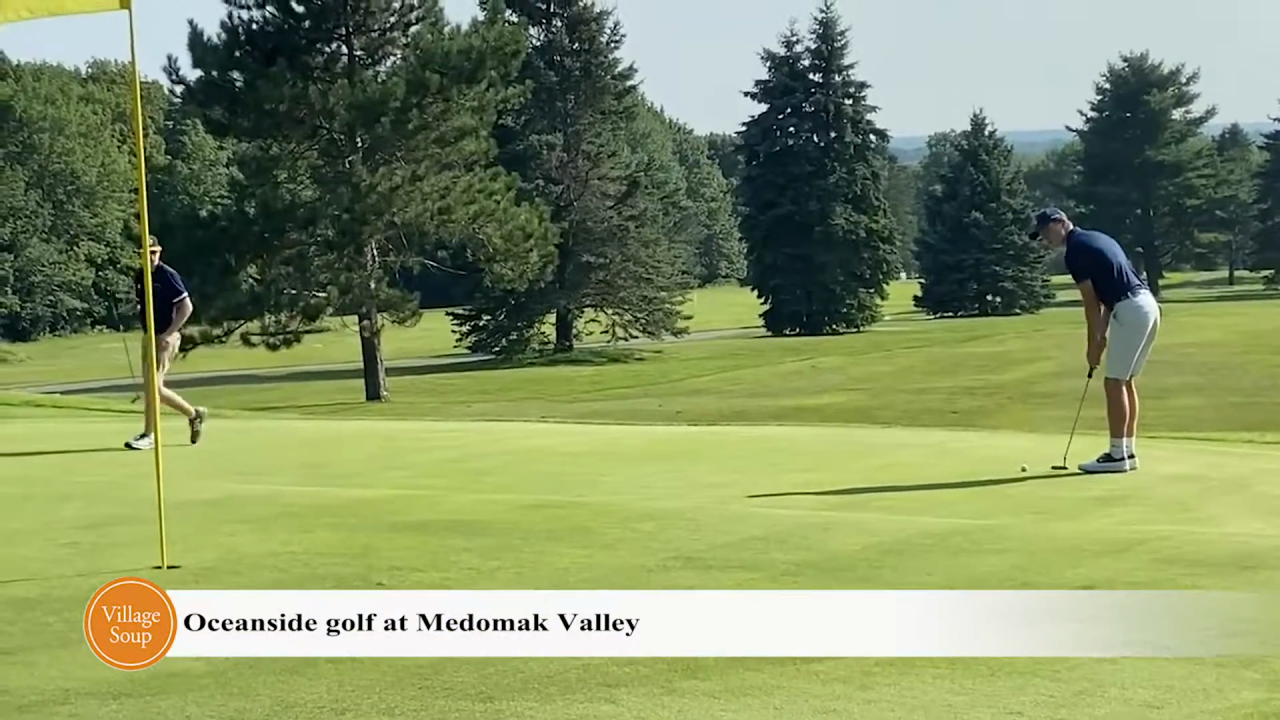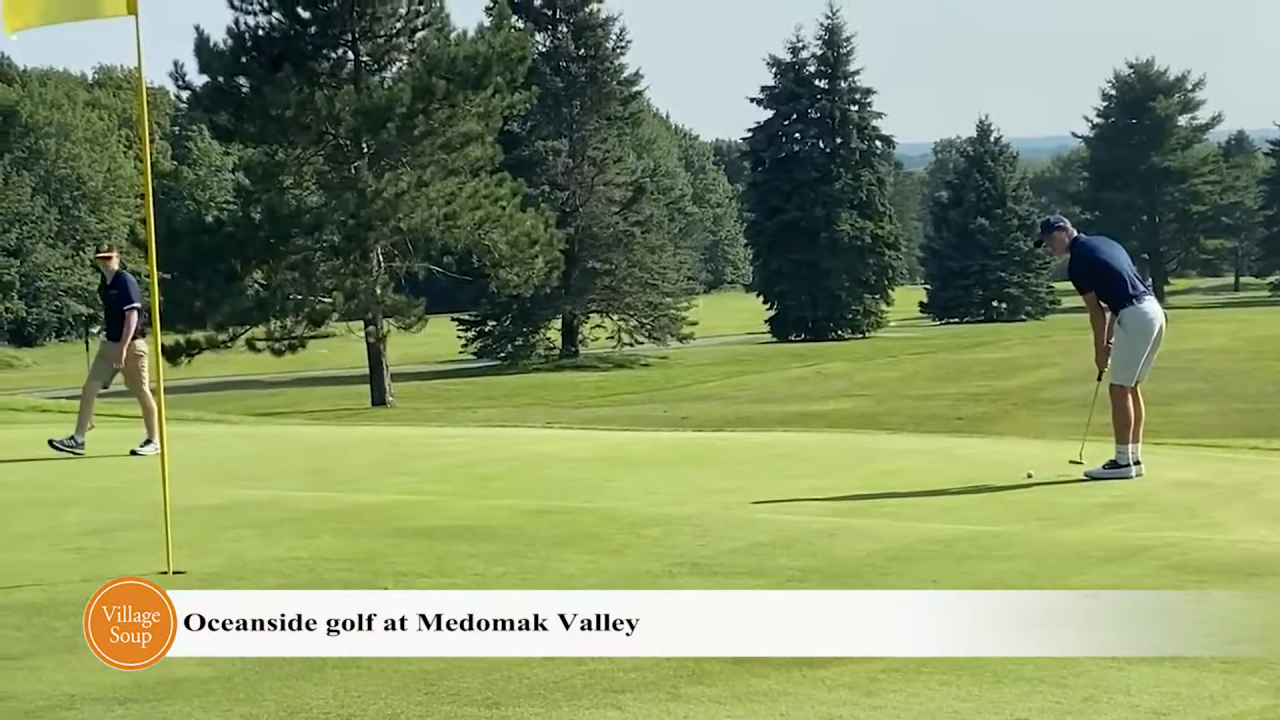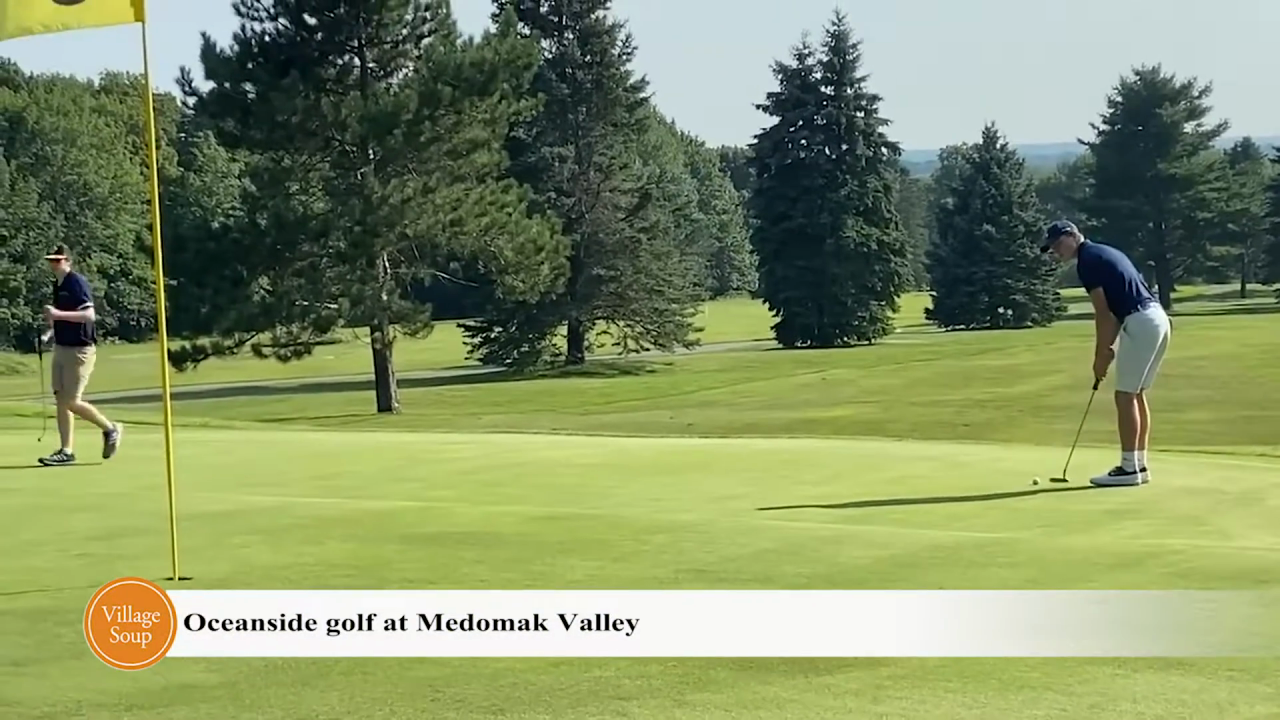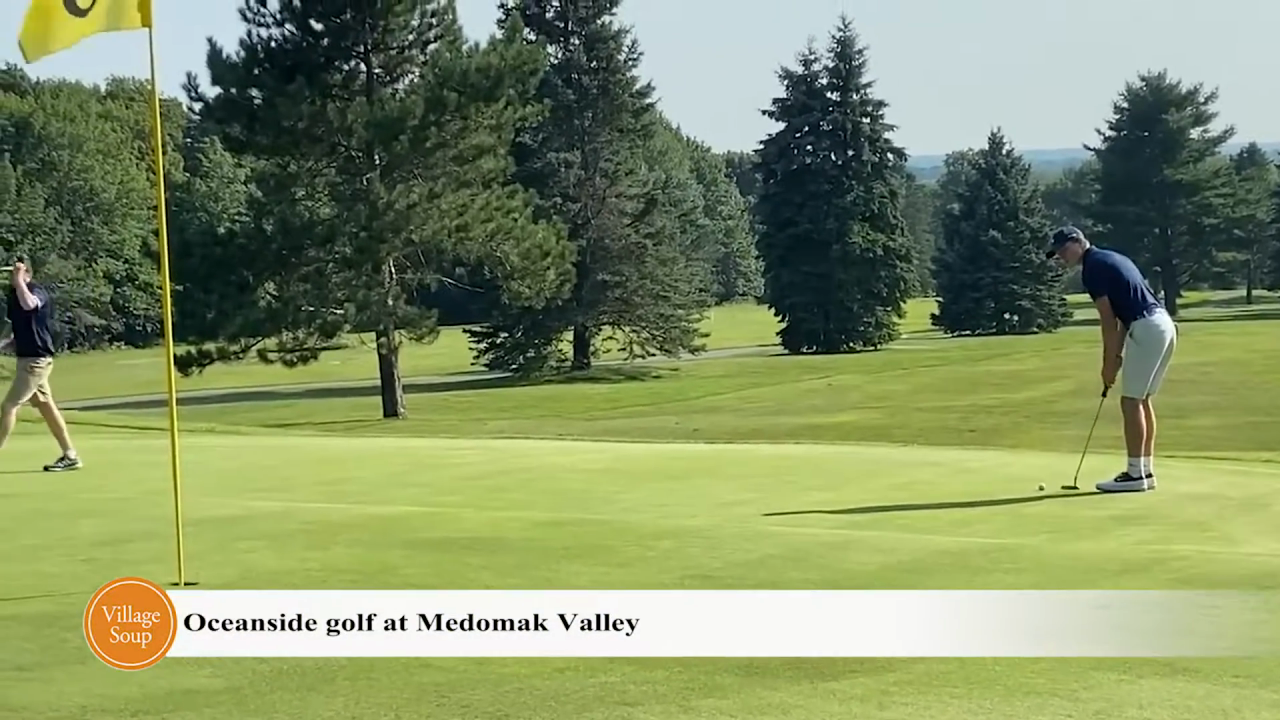
dt=0.3s
person 1, frame 1
left shoulder: (1075, 251)
right shoulder: (1095, 238)
left elbow: (1092, 302)
left wrist: (1092, 345)
right wrist: (1103, 335)
left hip: (1131, 310)
right hip: (1146, 305)
left knee: (1114, 382)
right knee: (1125, 381)
left ankle: (1118, 455)
right ankle: (1127, 452)
person 1, frame 2
left shoulder: (1078, 261)
right shoulder: (1102, 242)
left elbow: (1096, 311)
left wrist: (1099, 351)
right wrist: (1110, 340)
left hip: (1135, 317)
right hip: (1152, 312)
left knee: (1119, 389)
right knee: (1131, 387)
left ankle: (1123, 461)
right ankle: (1133, 458)
person 1, frame 3
left shoulder: (1087, 260)
right shoulder: (1104, 252)
left elbow: (1103, 312)
left wrist: (1100, 356)
right wrist: (1109, 348)
left hip: (1141, 323)
right hip: (1156, 318)
left knee: (1125, 396)
right knee: (1136, 394)
left ankle: (1129, 468)
right ankle: (1139, 465)
person 1, frame 4
left shoulder: (1092, 268)
right shoulder: (1109, 258)
left elbow: (1109, 320)
left wrist: (1108, 363)
right wrist: (1117, 355)
left hip: (1147, 329)
right hip: (1162, 324)
left knee: (1131, 401)
right knee: (1142, 400)
left ankle: (1135, 474)
right ankle: (1145, 471)
person 2, frame 1
left shoulder: (169, 275)
right shoulder: (139, 275)
left elbow: (186, 307)
left wrist: (170, 333)
right wrist: (136, 311)
left hip: (165, 339)
right hip: (148, 337)
left knee: (152, 386)
right knee: (156, 388)
left ankle: (149, 435)
right ankle: (194, 413)
person 2, frame 2
left shoulder: (127, 282)
right shoulder: (104, 282)
left elbow: (132, 317)
left wrist: (123, 348)
right wrist: (101, 328)
left hip: (130, 345)
right hip: (109, 344)
left knee: (141, 394)
right knee: (90, 389)
left ankle: (153, 441)
right ankle: (78, 440)
person 2, frame 3
left shoulder: (78, 284)
right shoulder: (58, 285)
left elbow: (89, 315)
left wrist: (60, 314)
right wrist: (51, 332)
left hip: (79, 350)
right hip: (61, 349)
left knee: (71, 402)
right knee: (60, 400)
left ankle: (110, 428)
right ankle: (66, 450)
person 2, frame 4
left shoulder: (37, 292)
left elbow: (27, 305)
left wrist: (19, 279)
left hip: (36, 361)
right hip: (25, 360)
right knee: (47, 410)
right ankle: (70, 456)
